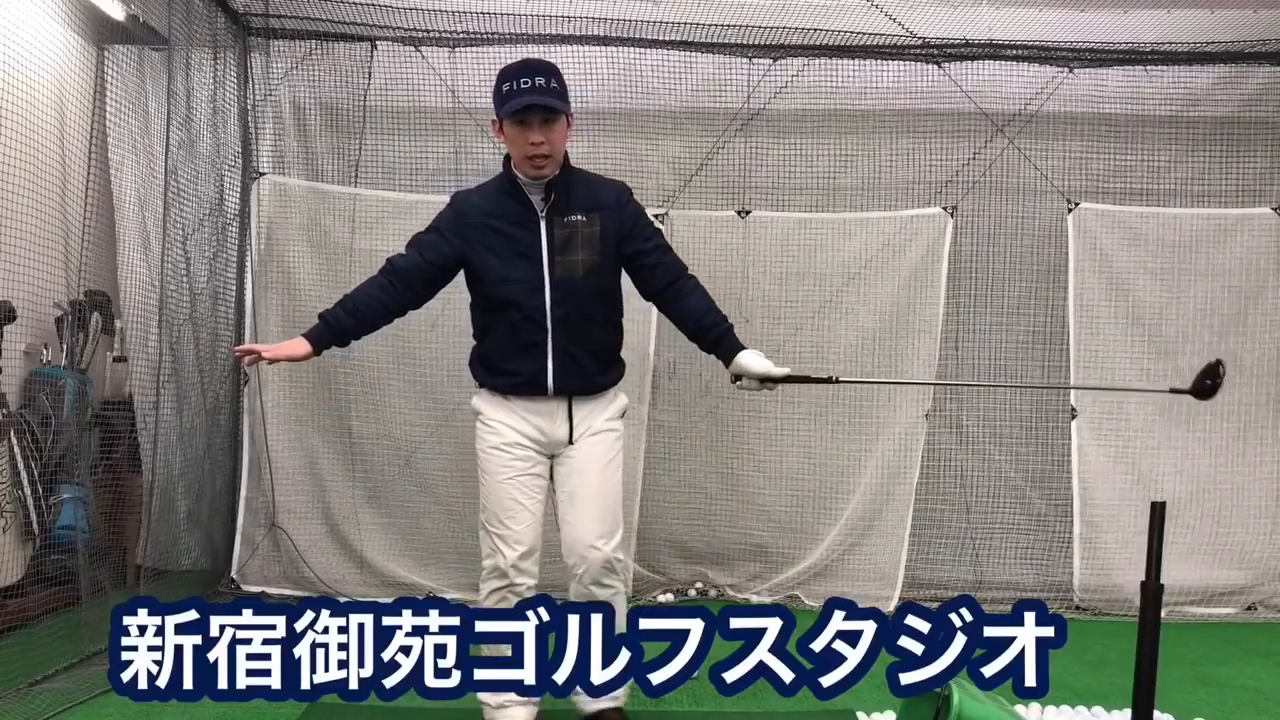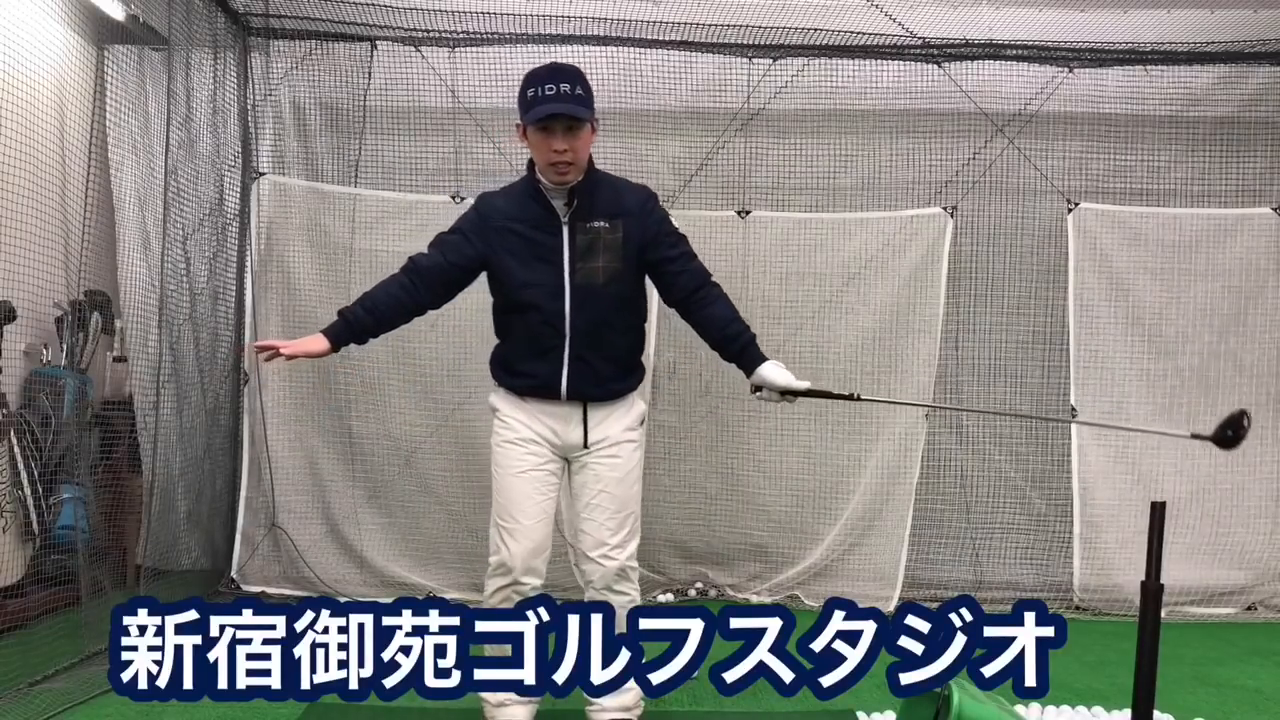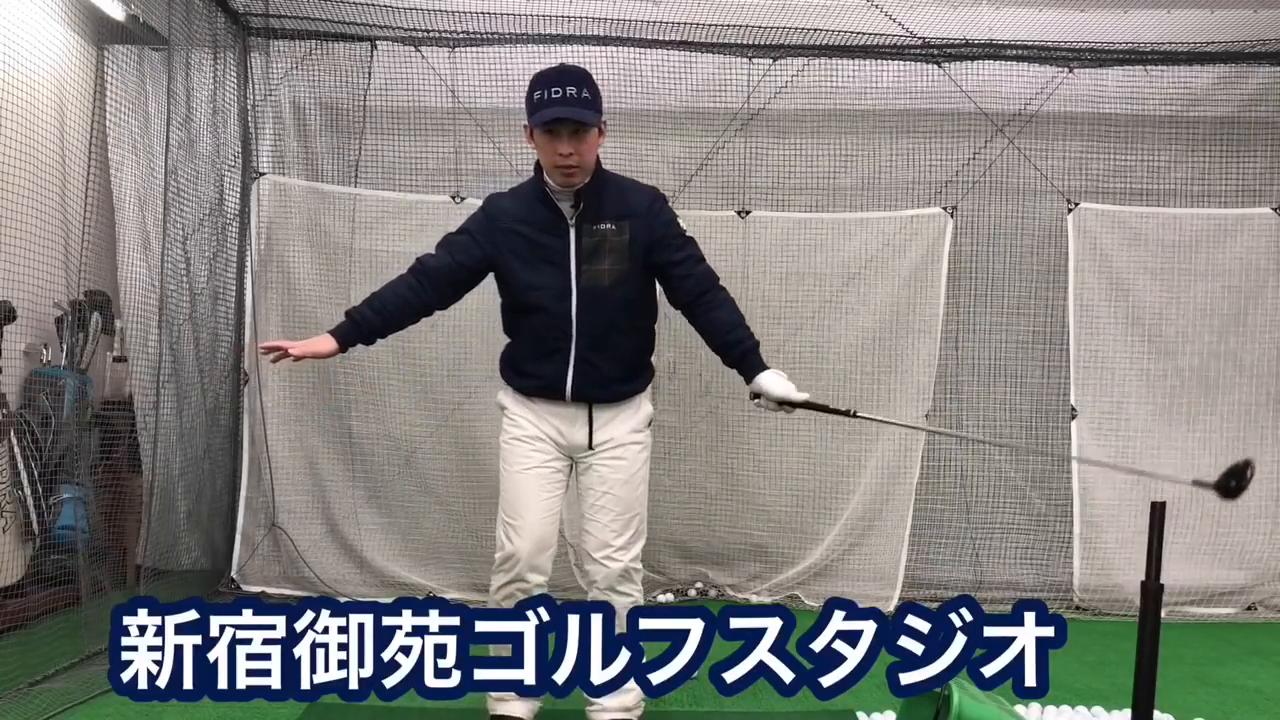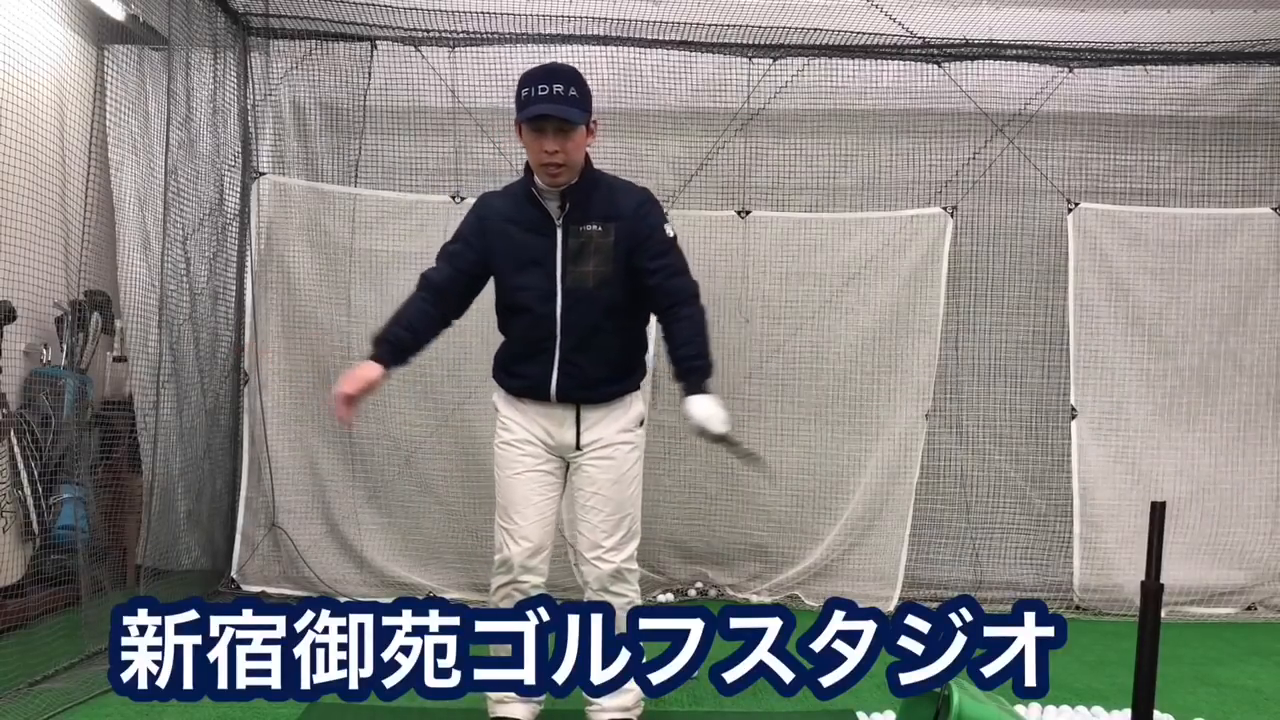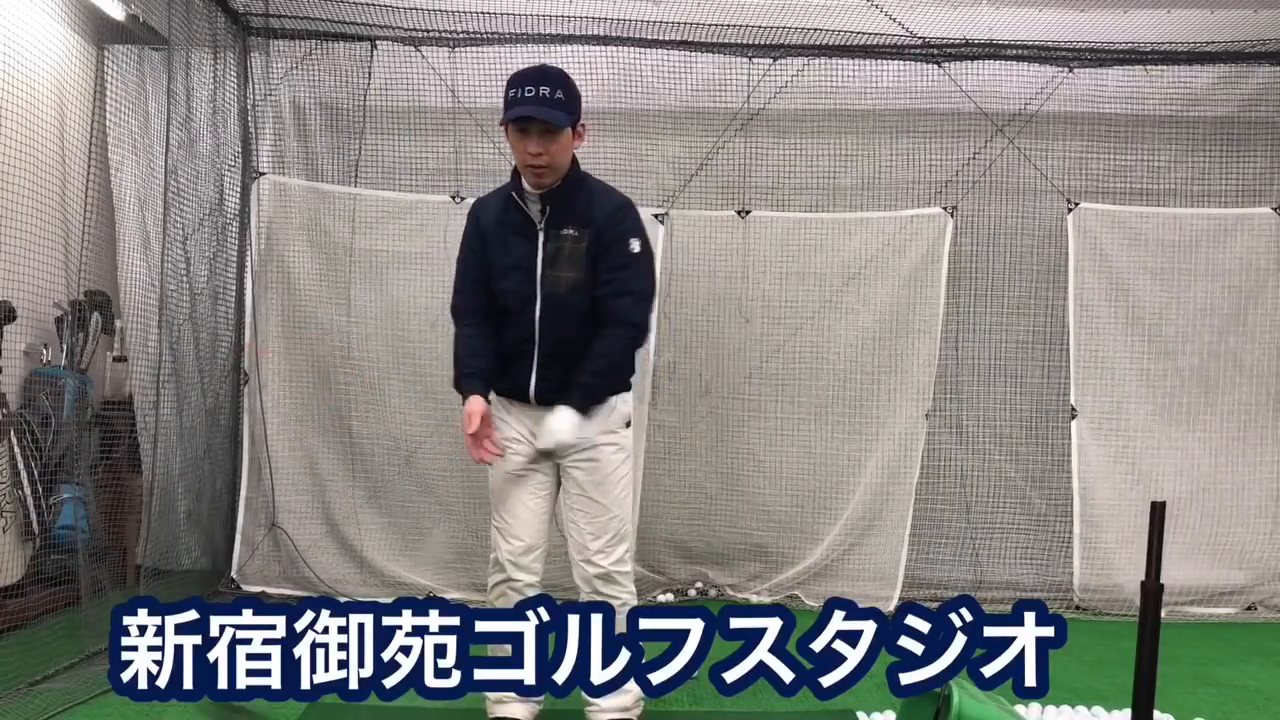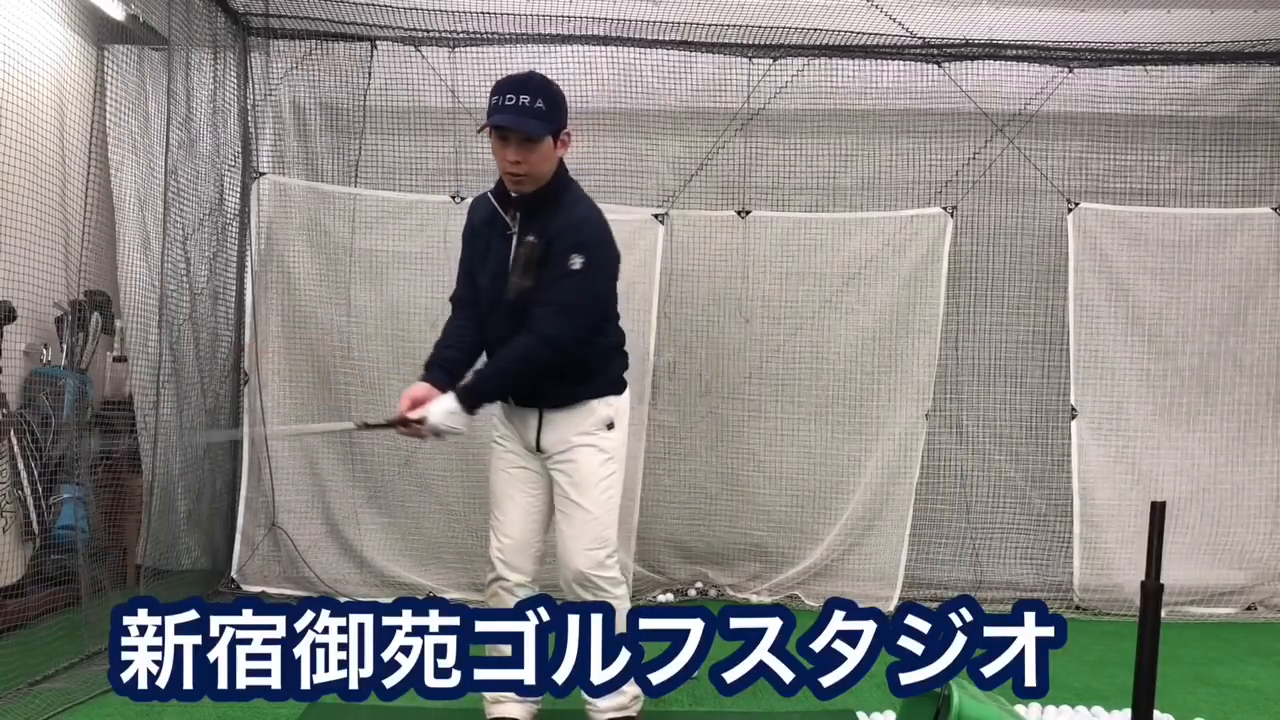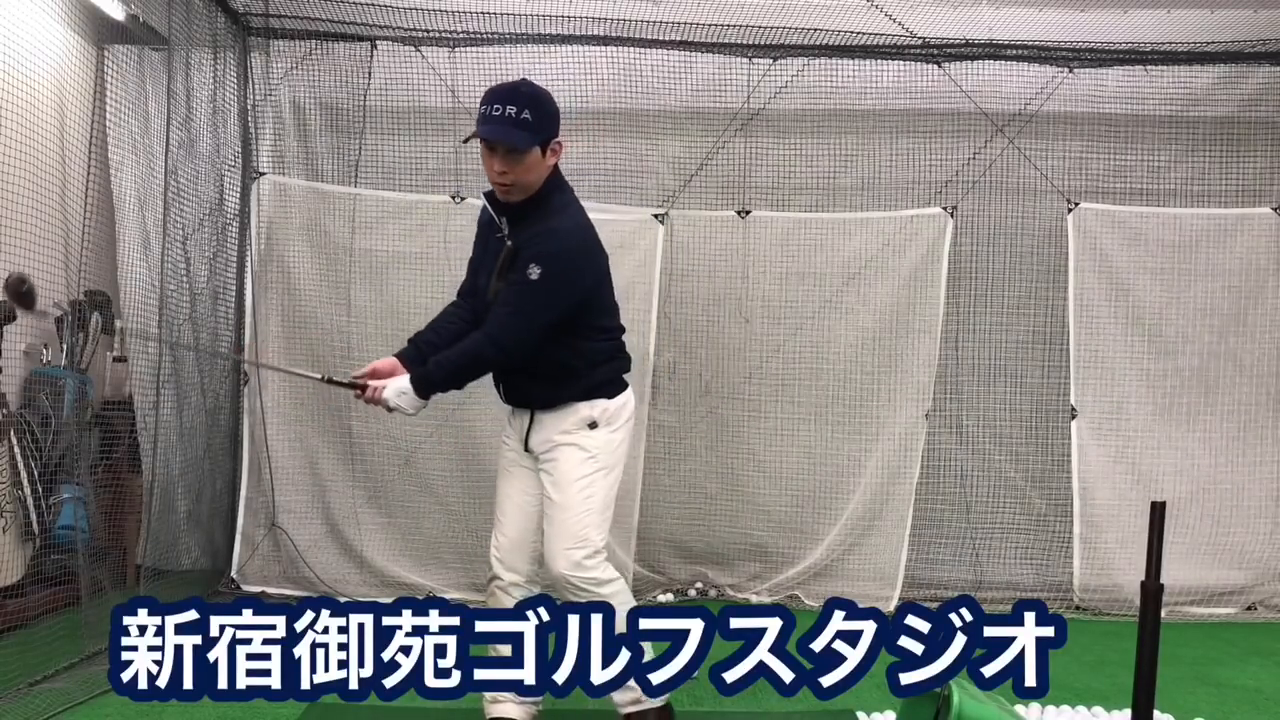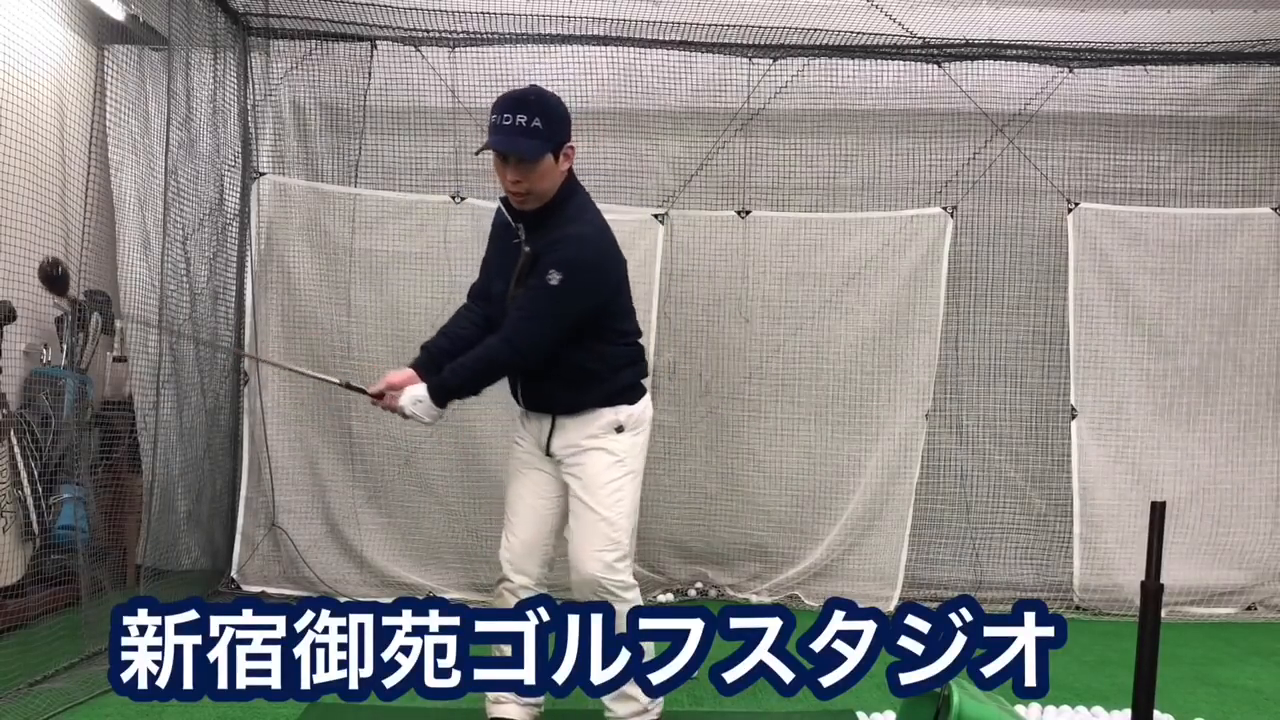
dt=0.2s
person 1, frame 1
left shoulder: (608, 202)
right shoulder: (472, 213)
left elbow: (670, 282)
right elbow: (400, 281)
left wrist: (733, 350)
right wrist: (314, 338)
left hip: (594, 409)
right hip: (508, 413)
left knee: (597, 554)
right knee: (508, 568)
person 1, frame 2
left shoulder: (633, 208)
right shoulder: (495, 215)
left elbow: (693, 289)
right elbow: (421, 280)
left wrist: (754, 361)
right wrist: (331, 336)
left hip: (612, 415)
right hip: (524, 414)
left knee: (611, 567)
right knee: (514, 565)
person 1, frame 3
left shoulder: (642, 209)
right shoulder: (504, 216)
left elbow: (699, 291)
right elbow: (431, 280)
left wrist: (755, 369)
right wrist: (341, 336)
left hip: (619, 415)
right hip: (532, 413)
left knee: (614, 568)
right knee: (519, 558)
person 1, frame 4
left shoulder: (631, 209)
right shoulder: (495, 214)
left elbow: (677, 300)
right elbow: (440, 293)
left wrist: (697, 388)
right wrist: (380, 358)
left hip: (610, 416)
right hip: (524, 414)
left knee: (609, 567)
right knee: (518, 564)
person 1, frame 5
left shoulder: (612, 215)
right shoulder: (488, 216)
left elbow: (625, 322)
right elbow: (471, 313)
left wrist: (574, 410)
right wrist: (473, 392)
left hip: (595, 416)
right hip: (514, 415)
left knee: (603, 568)
right knee: (513, 566)
person 1, frame 6
left shoulder: (581, 226)
right shoulder: (484, 215)
left elbow: (549, 338)
right elbow: (468, 312)
left wrist: (460, 400)
right wrist: (434, 381)
left hip: (584, 414)
right hip: (511, 416)
left knee: (589, 566)
right knee: (508, 568)
person 1, frame 7
left shoulder: (563, 237)
right shoulder: (497, 214)
left elbow: (505, 339)
right elbow: (470, 308)
left wrist: (418, 385)
right wrist: (407, 360)
left hip: (584, 415)
right hip: (525, 415)
left knee: (575, 560)
right knee: (510, 567)
person 1, frame 8
left shoulder: (581, 243)
right shoulder: (512, 219)
left elbow: (518, 344)
right elbow: (482, 310)
left wrist: (435, 394)
right wrist: (421, 367)
left hip: (604, 421)
right hip: (539, 421)
left knee: (599, 569)
right knee: (518, 569)
